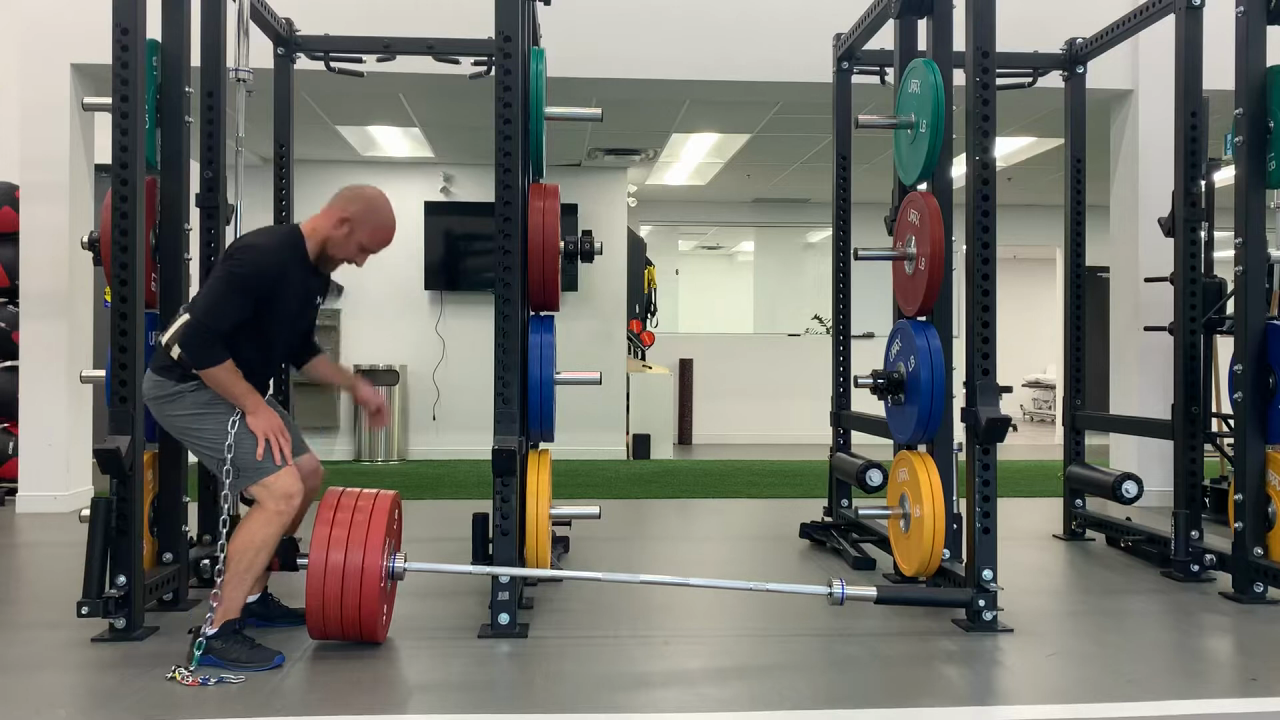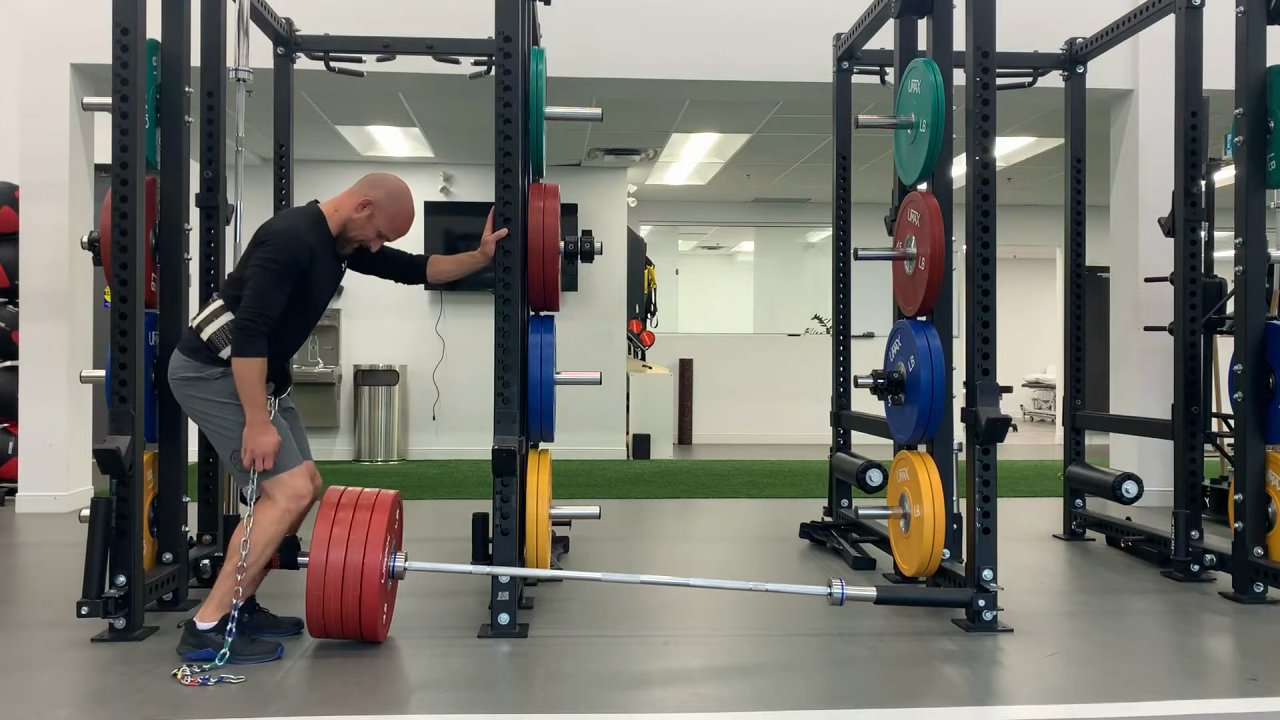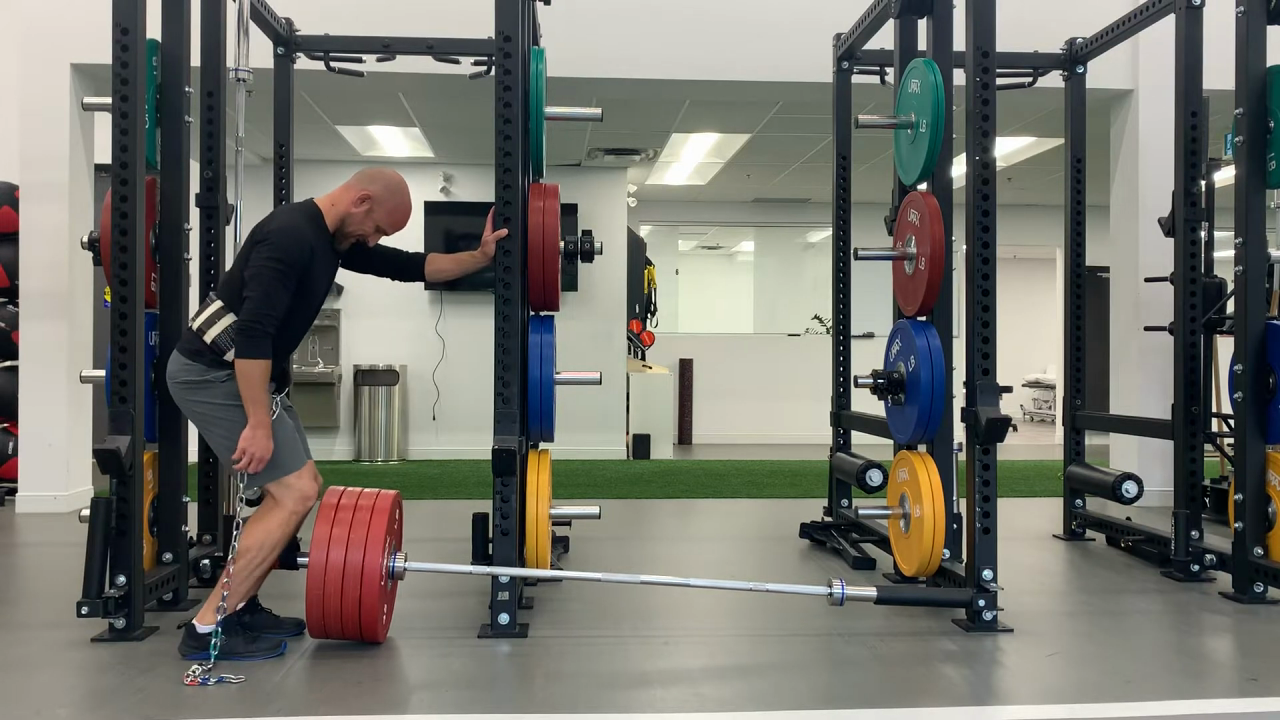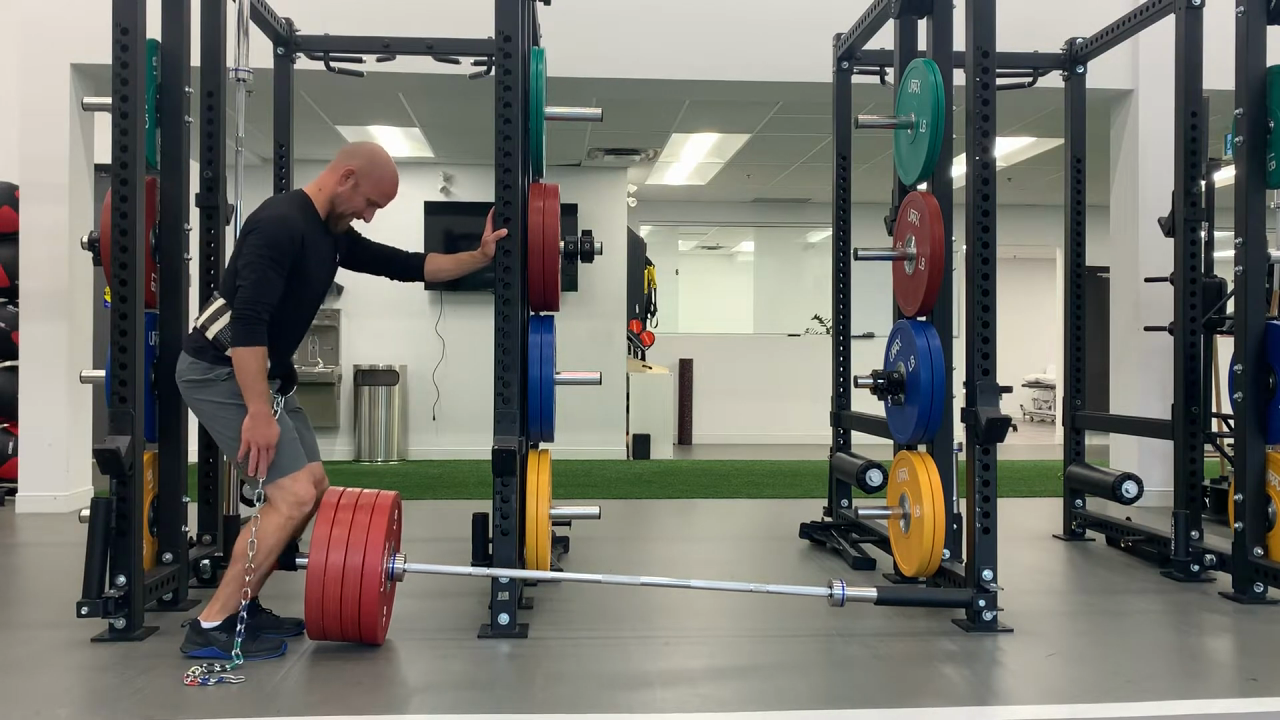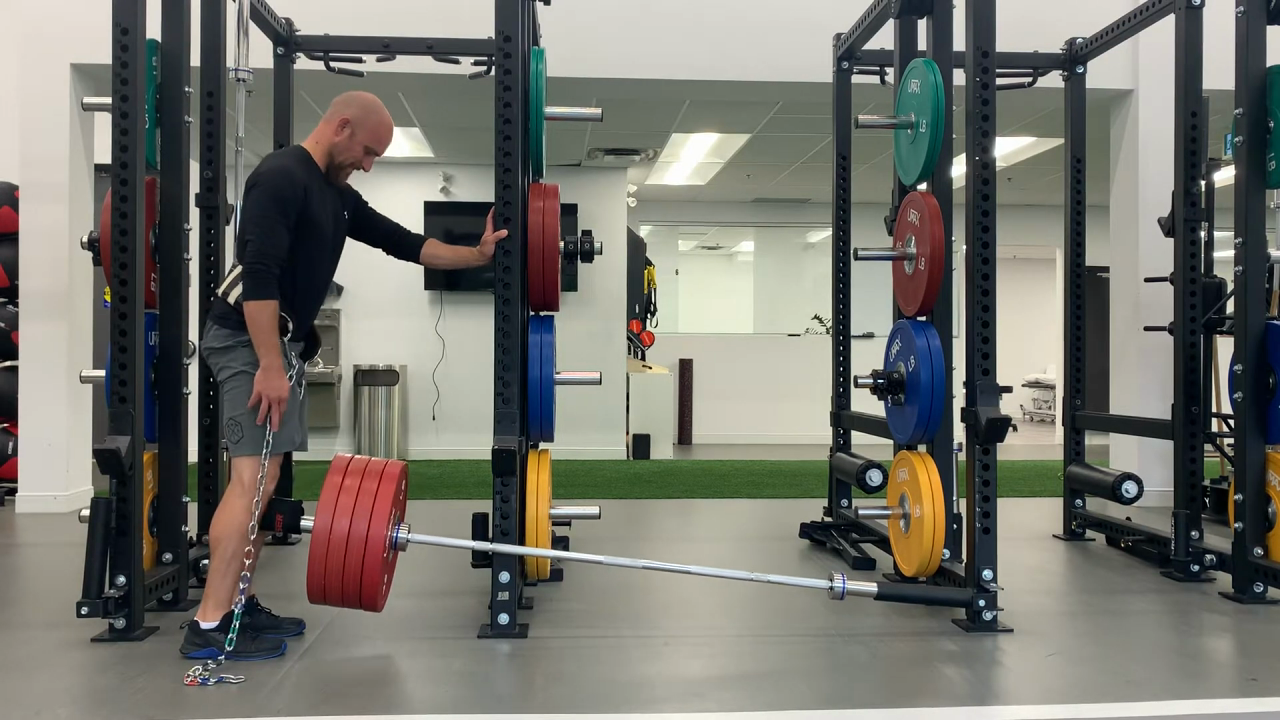
dt=1s
person 1, frame 1
left shoulder: (313, 273)
right shoulder: (263, 258)
left elbow: (298, 353)
right elbow: (200, 342)
left wrist: (356, 386)
right wrist: (255, 405)
left hip: (234, 386)
right hip: (186, 384)
left knee: (308, 476)
right knee: (281, 493)
left ankle: (251, 598)
right ankle: (218, 633)
person 1, frame 2
left shoulder: (341, 243)
right shoulder: (291, 237)
left elbow: (413, 269)
right elbow: (248, 330)
left wrist: (480, 257)
right wrist: (259, 424)
left hip: (255, 374)
right hip: (213, 369)
left knee: (303, 489)
right knee: (290, 491)
left ankle: (238, 607)
right ankle: (207, 626)
person 1, frame 3
left shoulder: (334, 239)
right shoulder: (291, 234)
left elbow: (408, 267)
right elbow: (253, 331)
left wrist: (480, 257)
right wrist: (260, 426)
left hip: (247, 372)
right hip: (213, 371)
left knee: (305, 489)
right knee: (295, 494)
left ankle: (238, 607)
right ankle: (206, 629)
person 1, frame 4
left shoulder: (331, 234)
right shoulder: (281, 223)
left elbow: (403, 265)
right elbow: (247, 320)
left wrist: (478, 257)
right wrist: (260, 413)
left hip: (261, 372)
right hip: (219, 370)
left knee: (312, 491)
right knee: (293, 497)
left ankle: (238, 607)
right ankle: (211, 626)
person 1, frame 5
left shoulder: (337, 195)
right shoulder: (281, 176)
left elbow: (402, 243)
right elbow: (259, 276)
left wrist: (476, 255)
right wrist: (270, 365)
left hip: (278, 341)
right hip: (249, 339)
left knee: (263, 477)
right knee: (252, 478)
left ankle: (236, 605)
right ankle: (209, 626)
